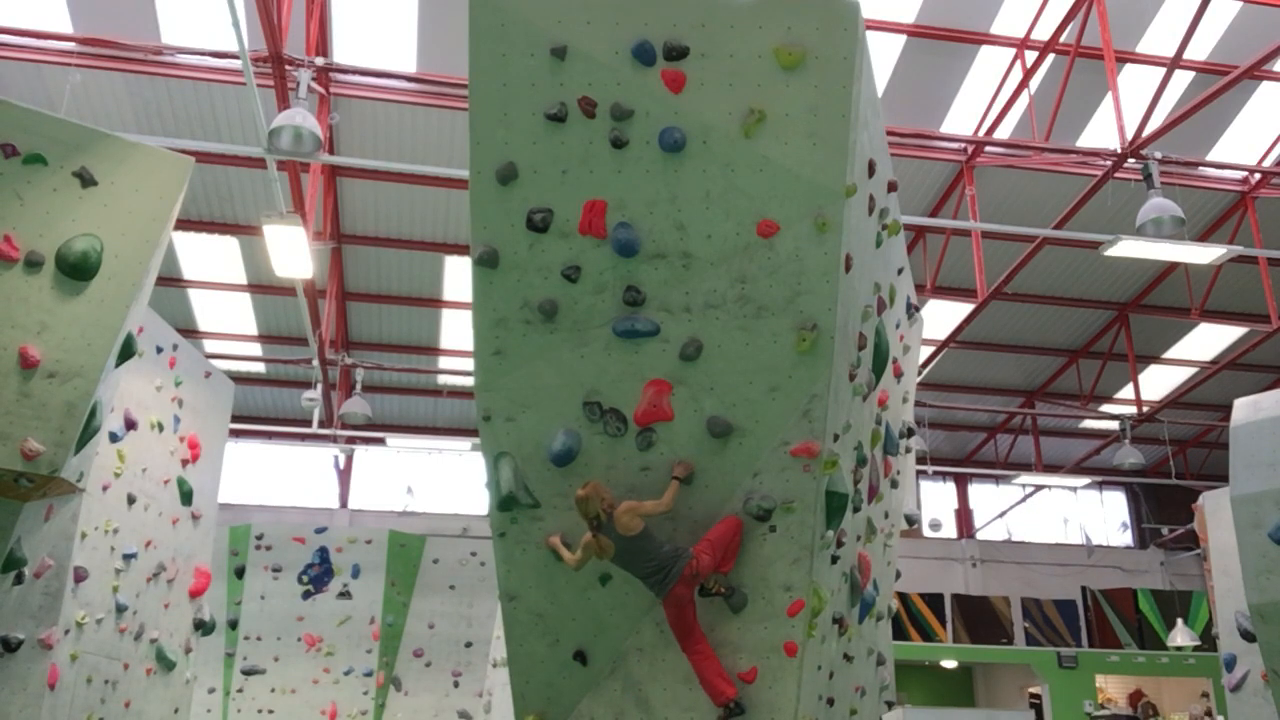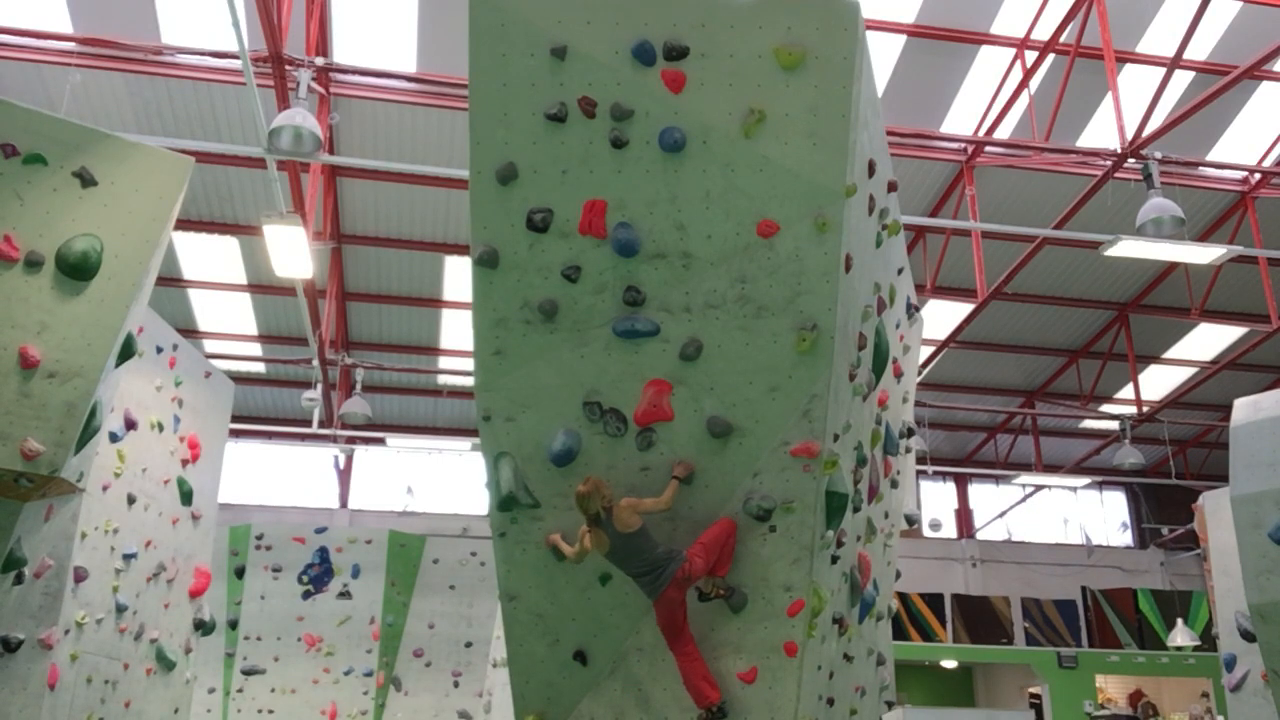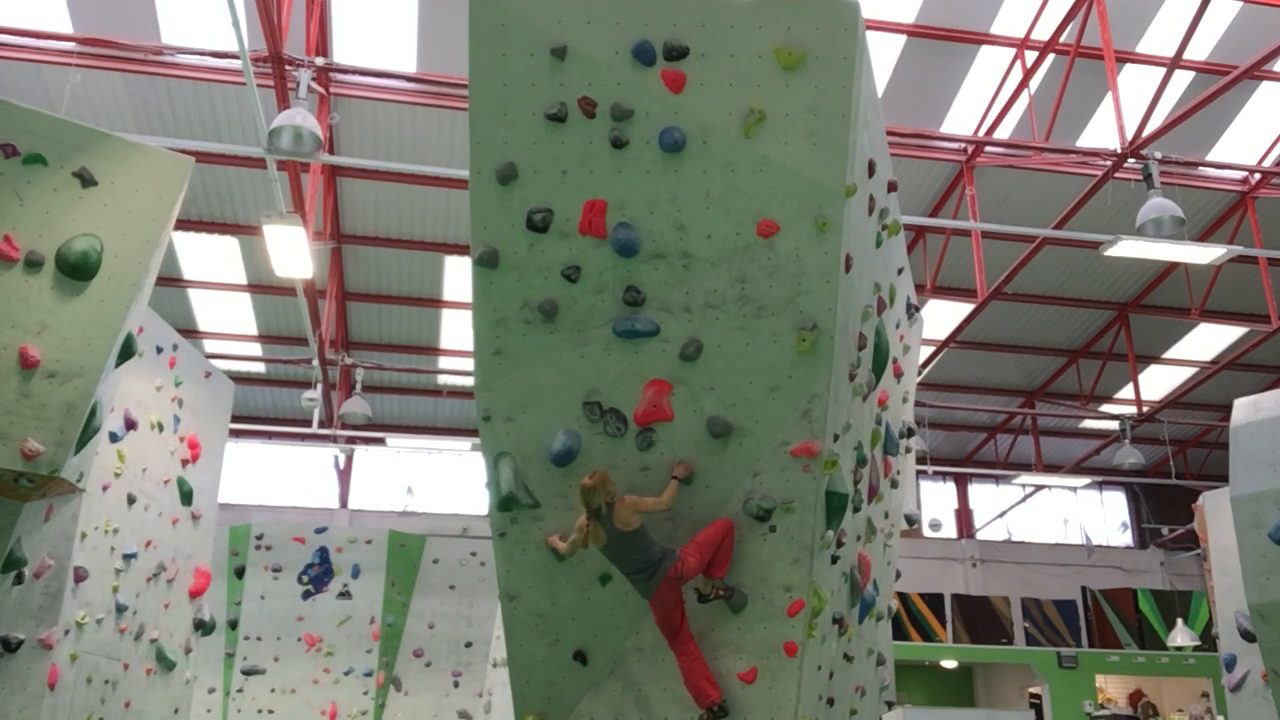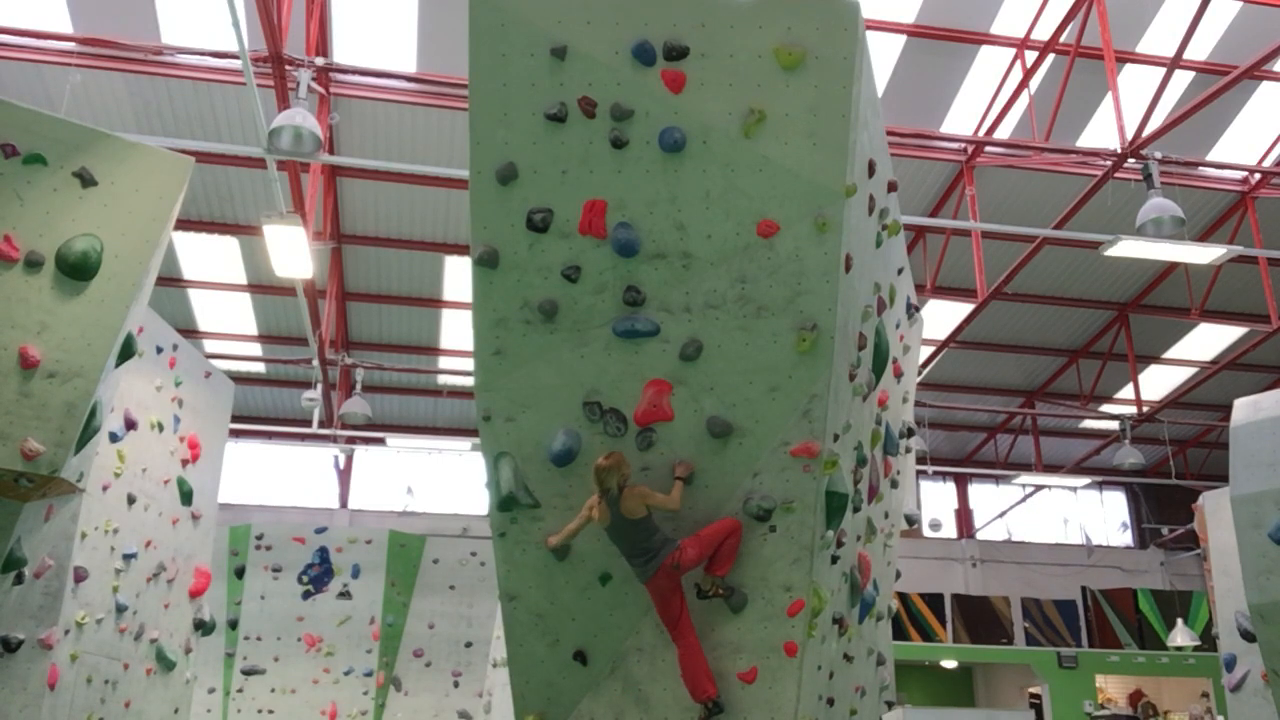
dt=0.2s
person 1, frame 1
left shoulder: (590, 540)
right shoulder: (625, 512)
left elbow: (575, 564)
right elbow: (665, 505)
left wrist: (557, 544)
right wrist: (677, 477)
left hip: (671, 592)
right hip: (689, 565)
left knee: (694, 646)
right knee: (733, 523)
right ankle: (714, 581)
person 1, frame 2
left shoulder: (587, 534)
right shoulder: (624, 508)
left elbow: (575, 557)
right elbow: (664, 503)
left wrist: (557, 541)
right wrist: (677, 477)
left hip: (662, 594)
right hip: (683, 568)
left knee: (682, 648)
right knee: (726, 525)
right ankle: (712, 584)
person 1, frame 3
left shoulder: (584, 525)
right shoulder: (625, 506)
left elbow: (567, 551)
right elbow: (664, 503)
left wrist: (554, 541)
right wrist: (676, 477)
left hip: (655, 592)
right hip: (676, 567)
left knee: (682, 647)
right knee: (724, 526)
right ankle: (711, 585)
person 1, frame 4
left shoulder: (594, 504)
right shoulder: (635, 494)
left elbow: (568, 533)
right elbow: (674, 504)
left wrist: (554, 541)
right wrist: (680, 477)
left hip: (653, 578)
right hip: (675, 557)
left knee: (684, 639)
right knee: (731, 526)
right ankle: (710, 582)
